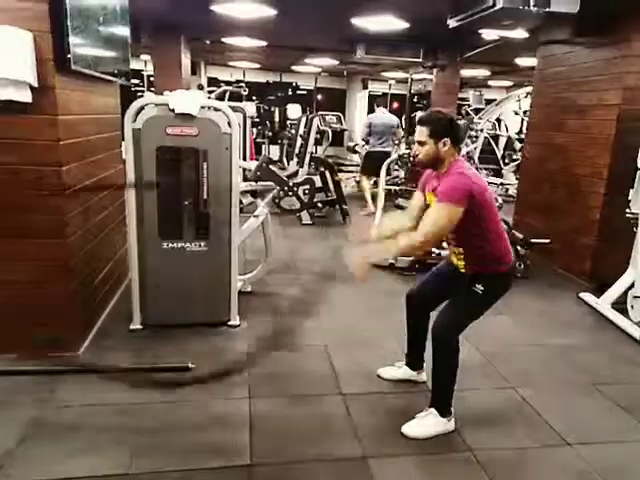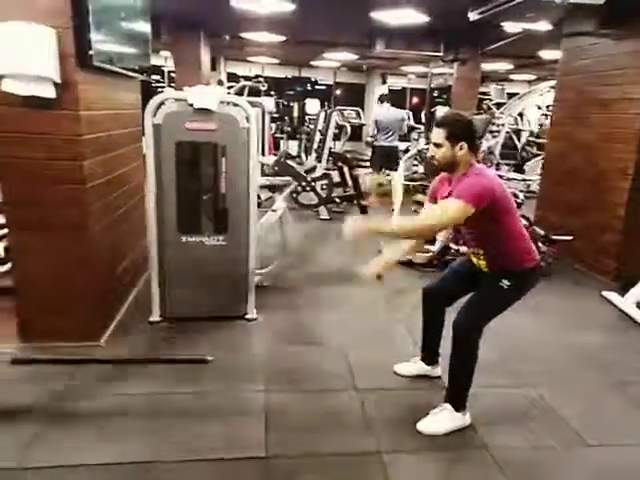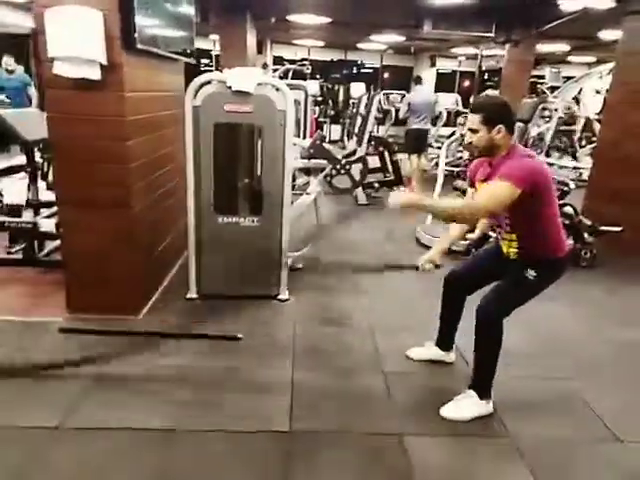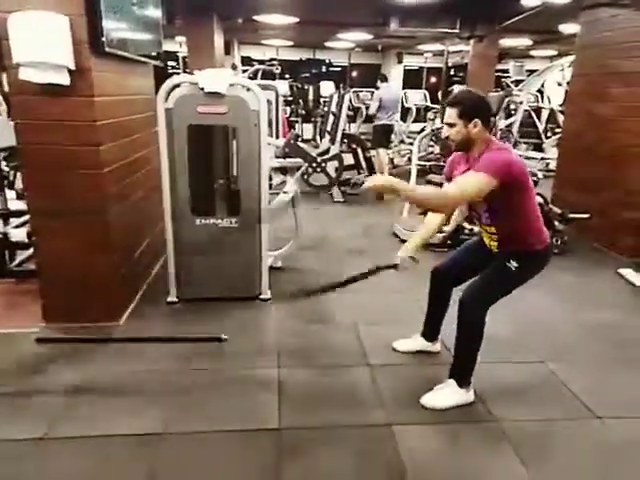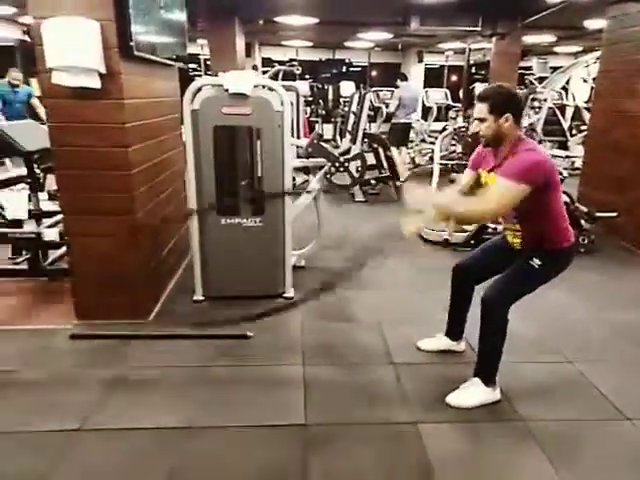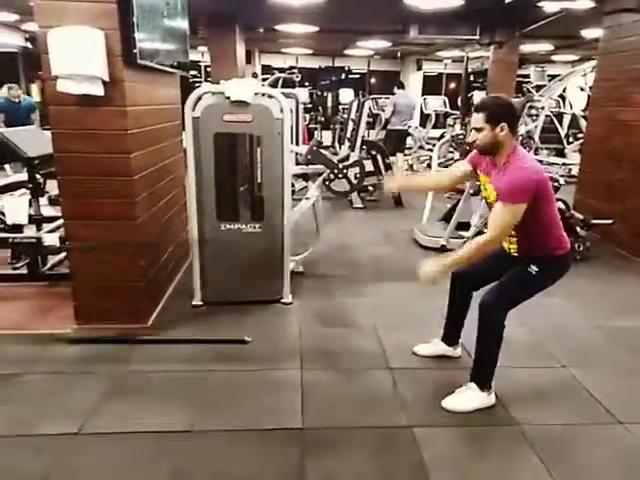
dt=0.5s
person 1, frame 1
left shoulder: (460, 183)
right shoulder: (432, 174)
left elbow: (425, 239)
right elbow: (409, 219)
left wrist: (371, 255)
right wrist: (372, 234)
left hip: (491, 272)
right hip: (462, 261)
left knee: (444, 329)
right knee: (416, 299)
left ankle: (441, 414)
right ankle: (414, 366)
person 1, frame 2
left shoulder: (478, 184)
right shoulder: (444, 180)
left elbow: (429, 227)
right elbow: (418, 229)
left wrist: (369, 226)
right wrist: (383, 261)
left hip: (515, 269)
right hip: (482, 259)
left knee: (466, 325)
right knee: (433, 294)
left ankle: (456, 410)
right ankle: (429, 362)
person 1, frame 3
left shoulder: (522, 167)
right shoulder: (482, 162)
left elbow: (475, 210)
right elbow: (468, 214)
left wrist: (415, 201)
right wrist: (439, 247)
left hip: (544, 258)
right hip: (509, 246)
left knee: (489, 311)
right knee: (455, 282)
left ankle: (480, 397)
right ankle: (443, 347)
person 1, frame 4
left shoulder: (499, 161)
right shoulder: (459, 158)
left elbow: (449, 201)
right elbow: (442, 210)
left wrist: (393, 185)
right wrist: (412, 244)
left hip: (527, 250)
right hip: (494, 239)
left knee: (472, 302)
right knee: (442, 275)
left ankle: (460, 386)
right ankle: (429, 338)
person 1, frame 5
left shoulder: (528, 161)
right shoulder: (487, 151)
left elbow: (486, 211)
right elbow: (458, 193)
left wrist: (433, 200)
left hip: (552, 249)
right hip: (516, 237)
left knee: (496, 299)
right knee: (465, 272)
left ankle: (486, 385)
right ankle: (453, 337)
person 1, frame 6
left shoulder: (522, 175)
right shoulder: (484, 156)
left elbow: (492, 238)
right elbow: (447, 180)
left wrist: (442, 265)
right wrist: (404, 182)
left hip: (547, 256)
right hip: (515, 246)
left knee: (492, 304)
right knee: (462, 278)
left ankle: (481, 389)
right ankle: (449, 343)
